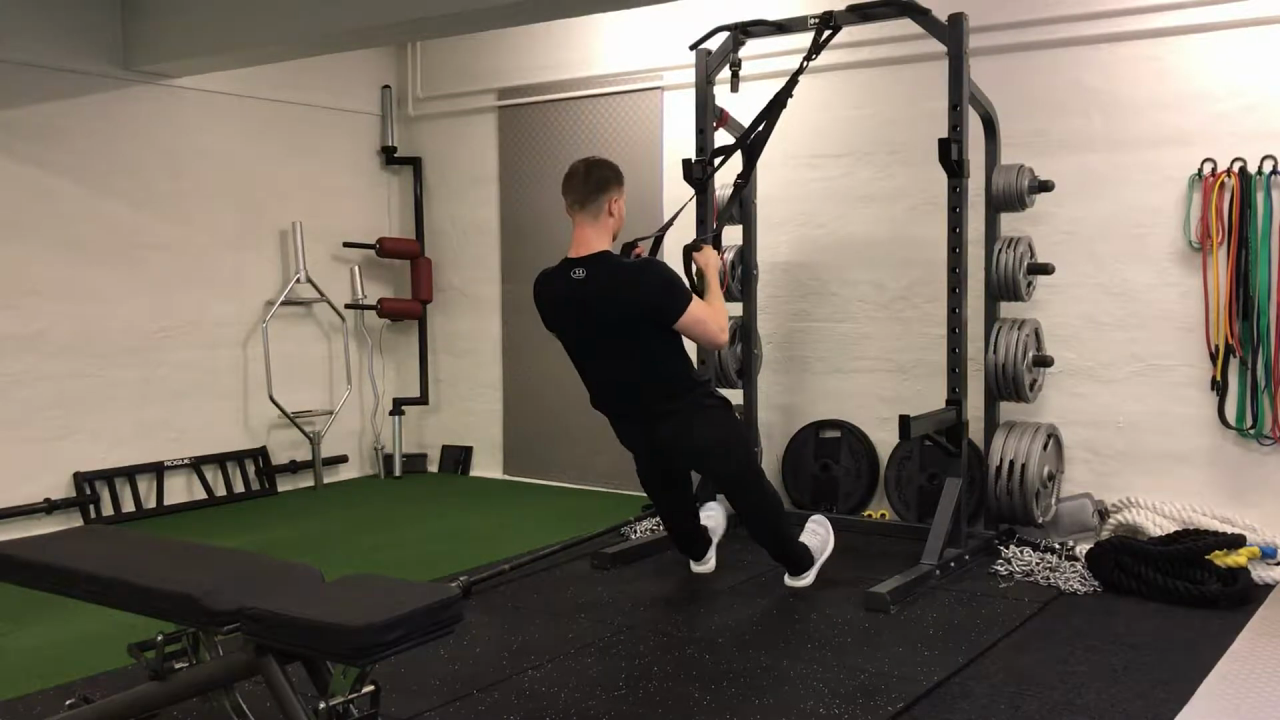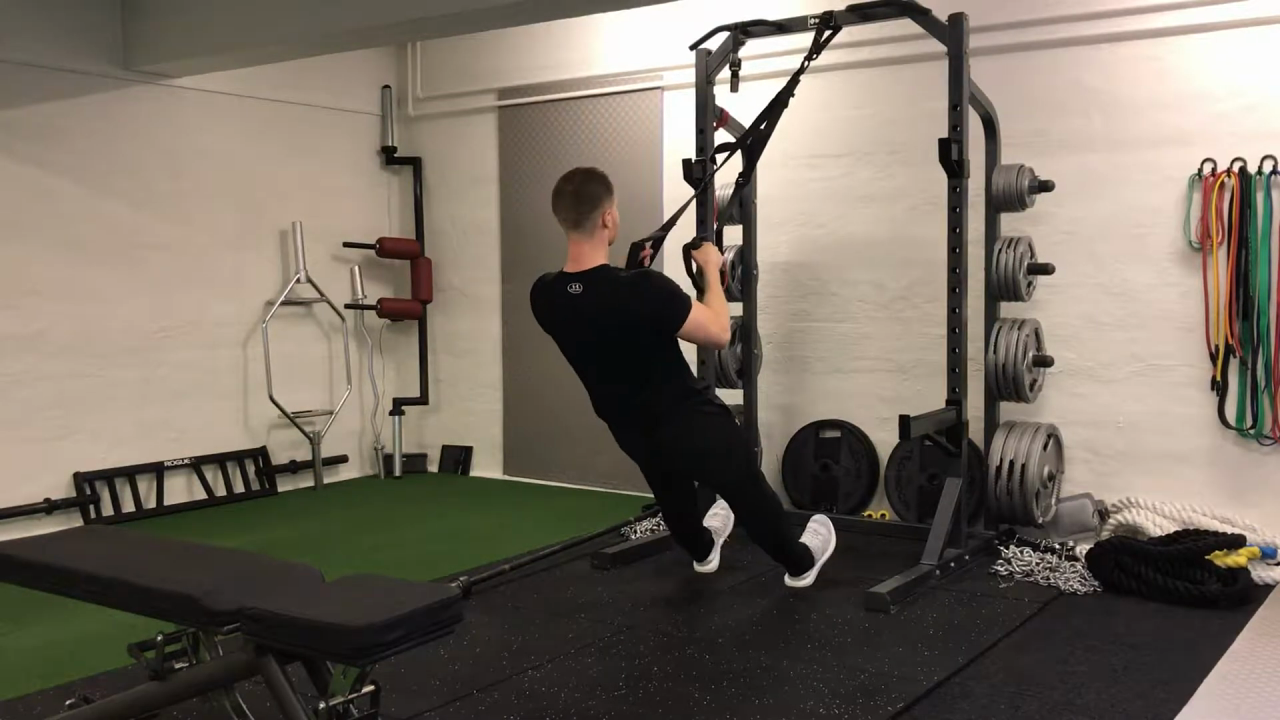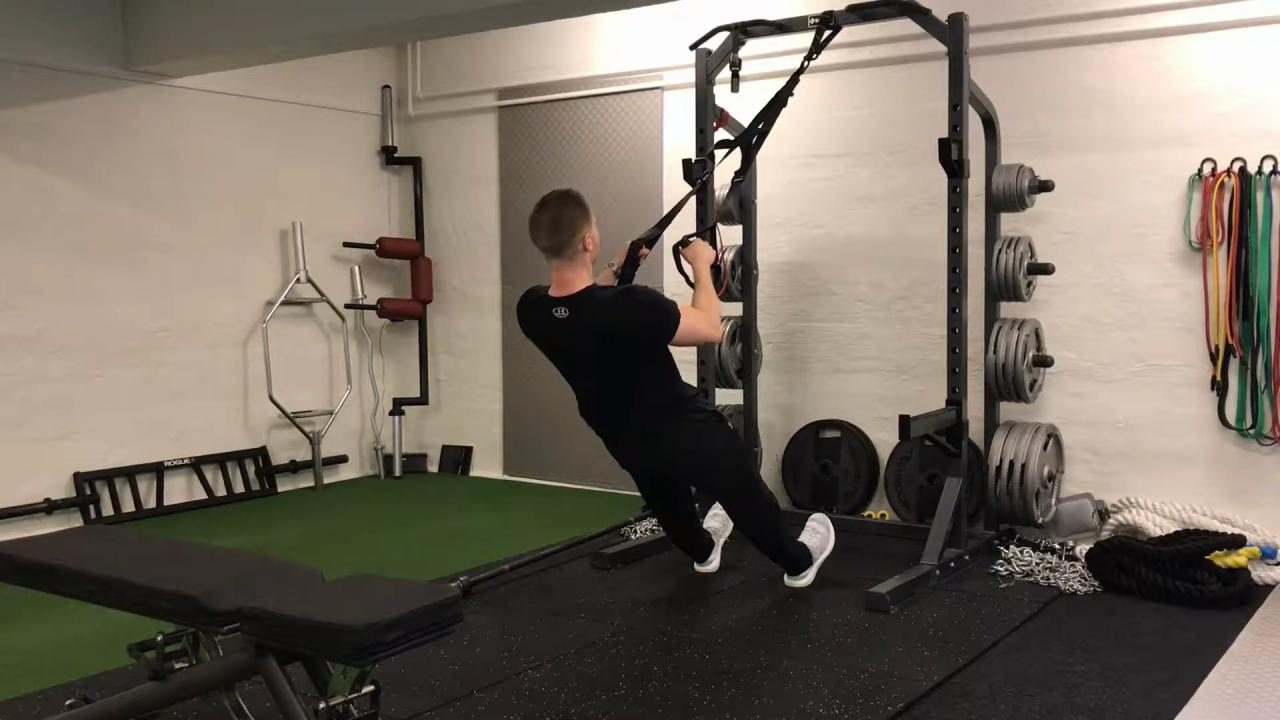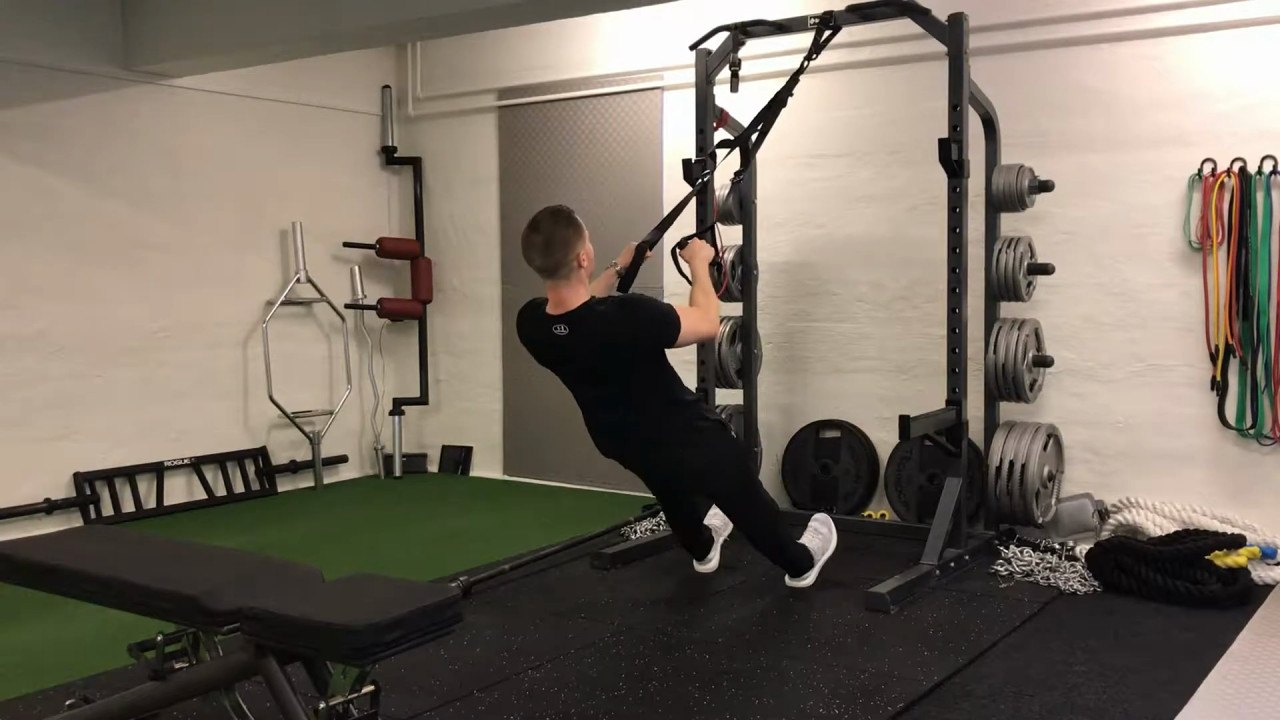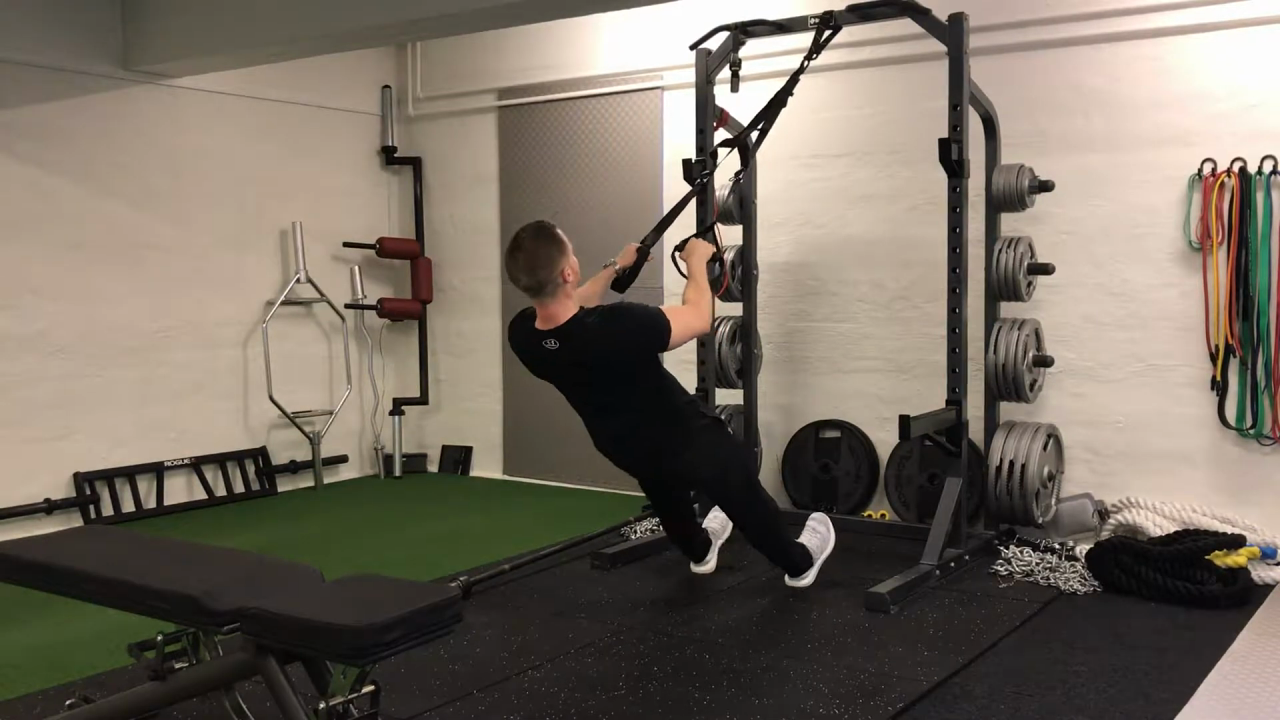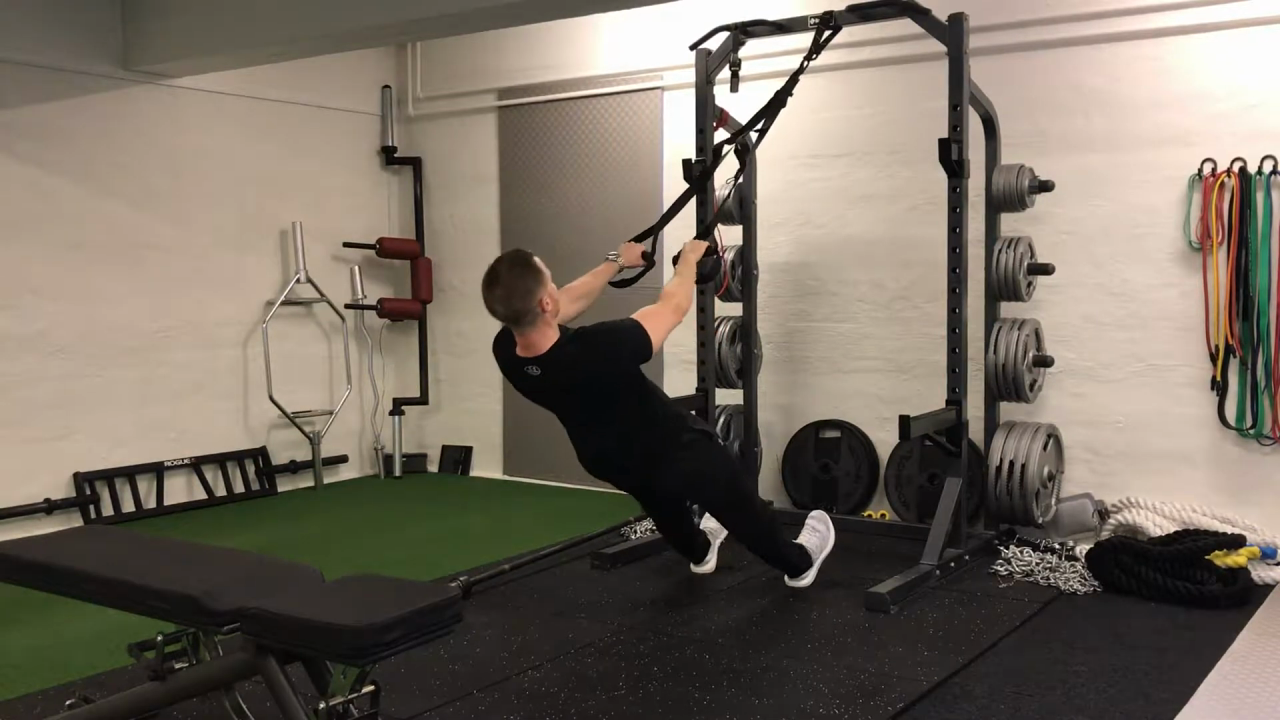
dt=0.3s
person 1, frame 1
left shoulder: (548, 289)
right shoulder: (645, 277)
right elbow: (717, 334)
right wrist: (711, 272)
left hip: (632, 424)
right hip: (691, 417)
left knee: (666, 484)
right knee: (747, 489)
left ankle: (699, 548)
right ankle: (799, 562)
person 1, frame 2
left shoulder: (544, 297)
right shoulder: (643, 290)
right elbow: (719, 333)
right wrist: (710, 269)
left hip: (631, 430)
right hip: (690, 425)
left knee: (670, 484)
right knee: (746, 490)
left ankle: (702, 548)
right ankle: (800, 562)
person 1, frame 3
left shoulder: (531, 312)
right shoulder: (631, 307)
right elbow: (710, 328)
left wrist: (615, 269)
right wrist: (701, 265)
left hip: (624, 440)
right hip: (685, 434)
left knee: (664, 486)
right knee: (743, 493)
left ankle: (703, 549)
right ankle: (798, 561)
person 1, frame 4
left shoulder: (530, 324)
right shoulder: (629, 317)
right elbow: (707, 323)
left wrist: (618, 269)
right wrist: (699, 264)
left hip: (625, 445)
right hip: (687, 440)
left knee: (672, 480)
right knee: (742, 496)
left ankle: (702, 547)
right ankle: (800, 563)
person 1, frame 5
left shoulder: (521, 336)
right shoulder: (619, 327)
right elbow: (699, 318)
left wrist: (615, 267)
right wrist: (697, 261)
left hip: (625, 447)
right hip: (687, 441)
left knee: (664, 485)
right knee: (742, 494)
left ankle: (700, 550)
right ankle: (799, 562)
person 1, frame 6
left shoulder: (506, 353)
right shoulder: (599, 350)
left elbow: (572, 300)
right elbow: (673, 307)
left wrist: (617, 261)
right wrist: (688, 259)
left hip: (613, 463)
right hip: (676, 455)
right knee: (735, 503)
left ankle: (699, 550)
right ankle: (798, 562)
